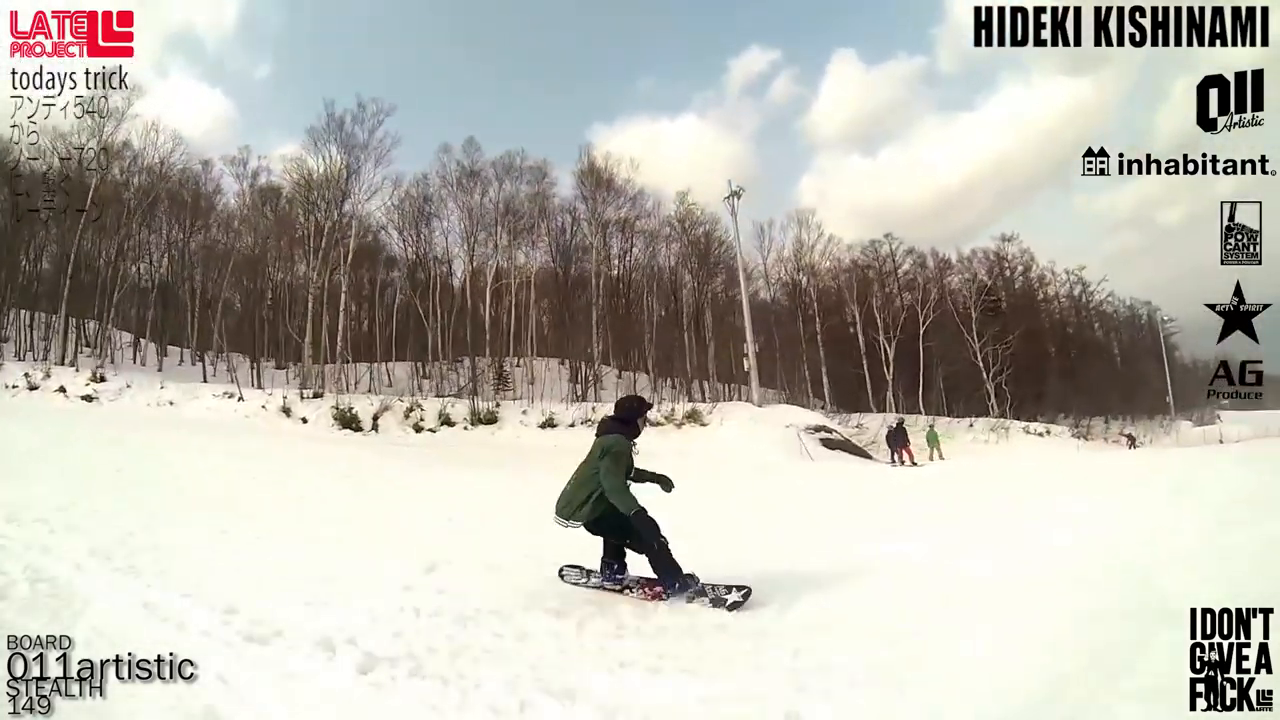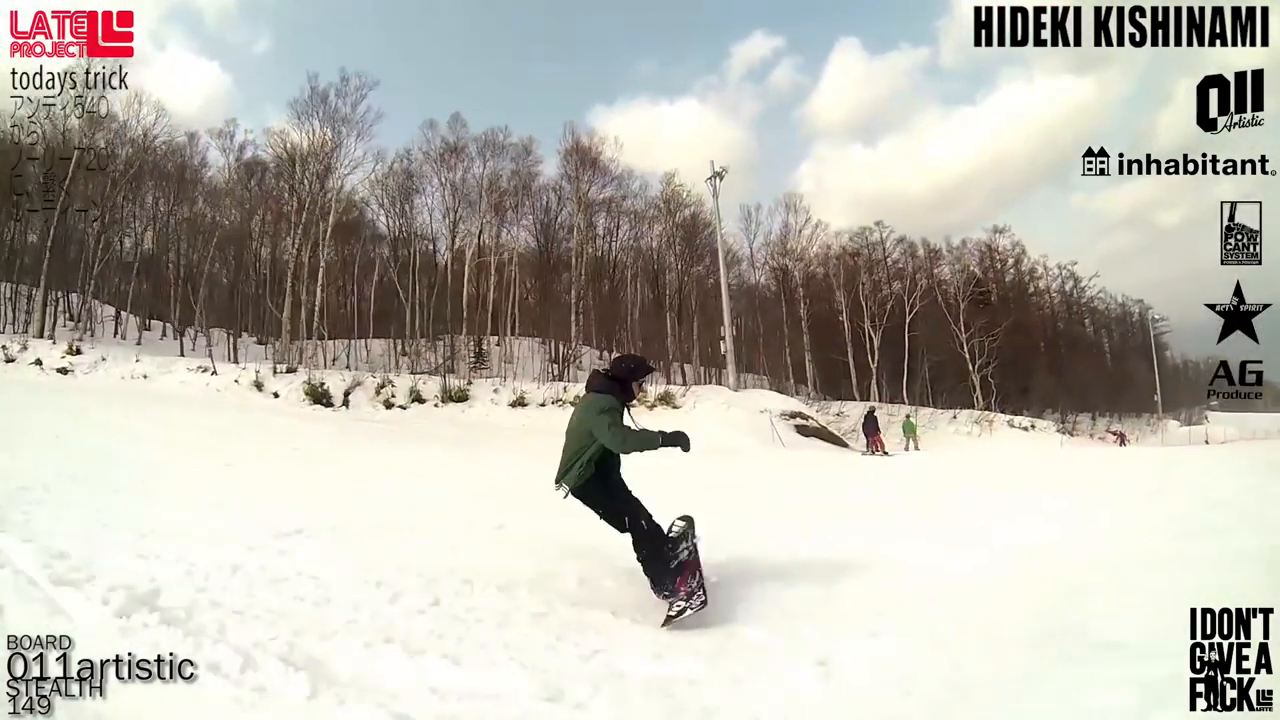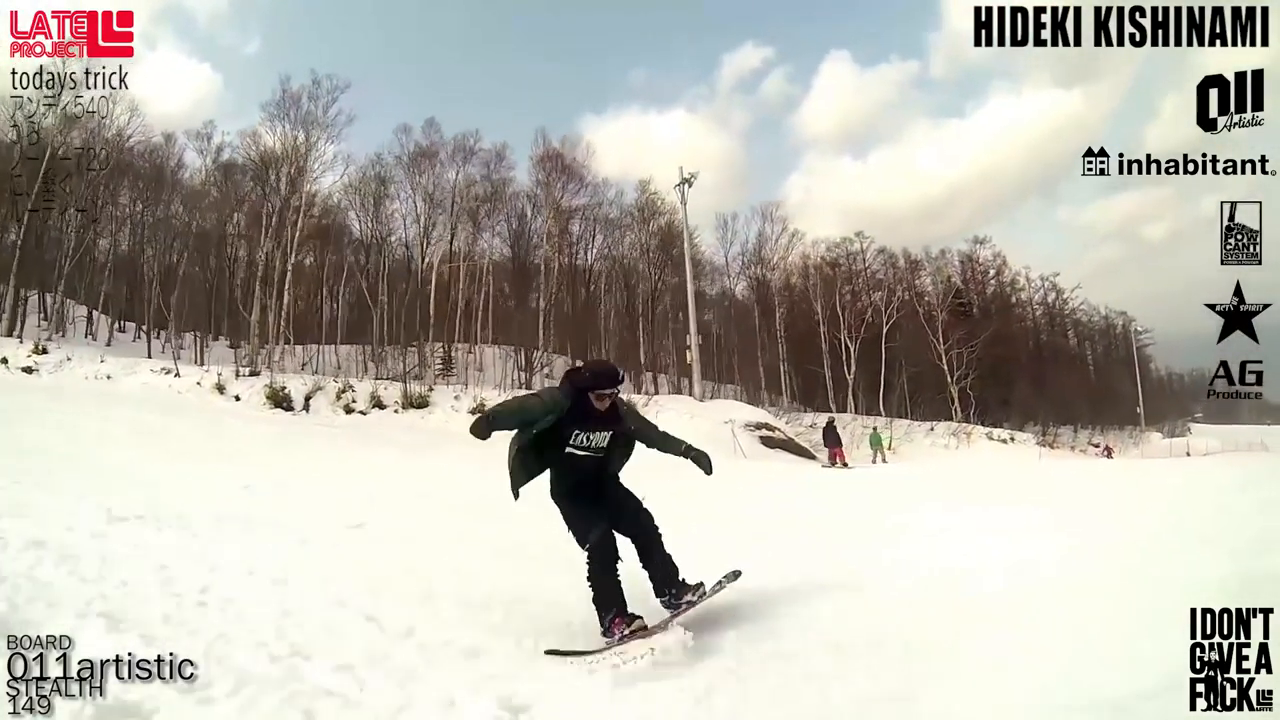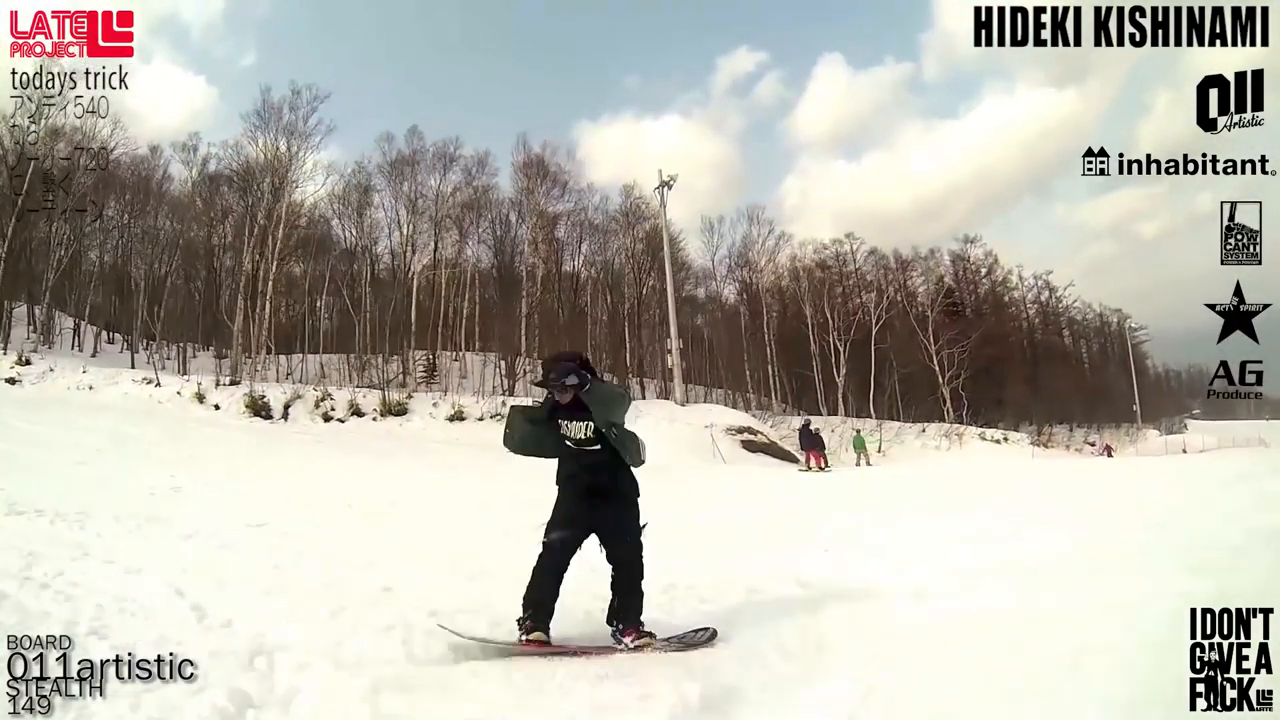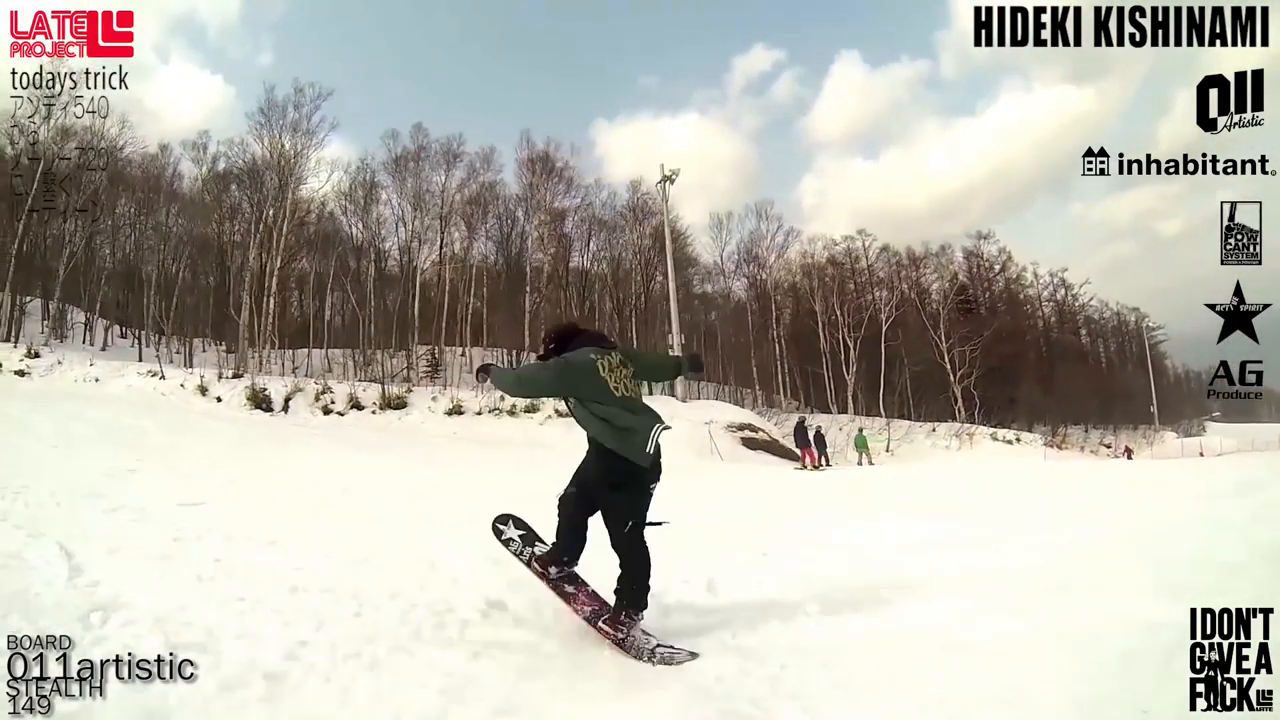
dt=0.4s
person 1, frame 1
left shoulder: (611, 438)
right shoulder: (618, 444)
right elbow: (614, 483)
left wrist: (654, 477)
right wrist: (638, 514)
left hip: (583, 504)
right hip: (594, 510)
left knee: (618, 521)
right knee: (652, 540)
left ankle: (612, 573)
right ankle: (677, 585)
person 1, frame 2
left shoulder: (602, 396)
right shoulder: (603, 404)
right elbow: (619, 438)
right wrist: (666, 439)
left hip: (598, 470)
right hip: (589, 478)
left knee: (630, 510)
right knee: (636, 520)
left ankle: (661, 548)
right ankle: (665, 582)
person 1, frame 3
left shoulder: (619, 410)
right shoulder: (560, 401)
left elbow: (651, 433)
right elbow: (517, 409)
left wrist: (689, 451)
right wrist: (489, 418)
left hip: (605, 482)
right hip: (571, 489)
left knee: (644, 528)
right knee: (601, 545)
left ankle: (671, 591)
right ankle: (612, 619)
person 1, frame 4
left shoulder: (606, 397)
right shoulder: (556, 400)
left elbow: (615, 403)
left wrist: (579, 380)
left hip: (616, 490)
right hip: (575, 488)
left knee: (627, 556)
right knee: (555, 550)
left ankle: (626, 625)
right ankle: (533, 622)
person 1, frame 5
left shoulder: (571, 364)
right shoulder: (617, 354)
left elbow: (522, 382)
right elbow: (663, 365)
left wrist: (492, 373)
right wrist: (687, 365)
left hip: (629, 462)
right hip: (606, 452)
left knee: (626, 538)
right knee: (572, 504)
left ankle: (629, 609)
right ankle: (560, 559)
